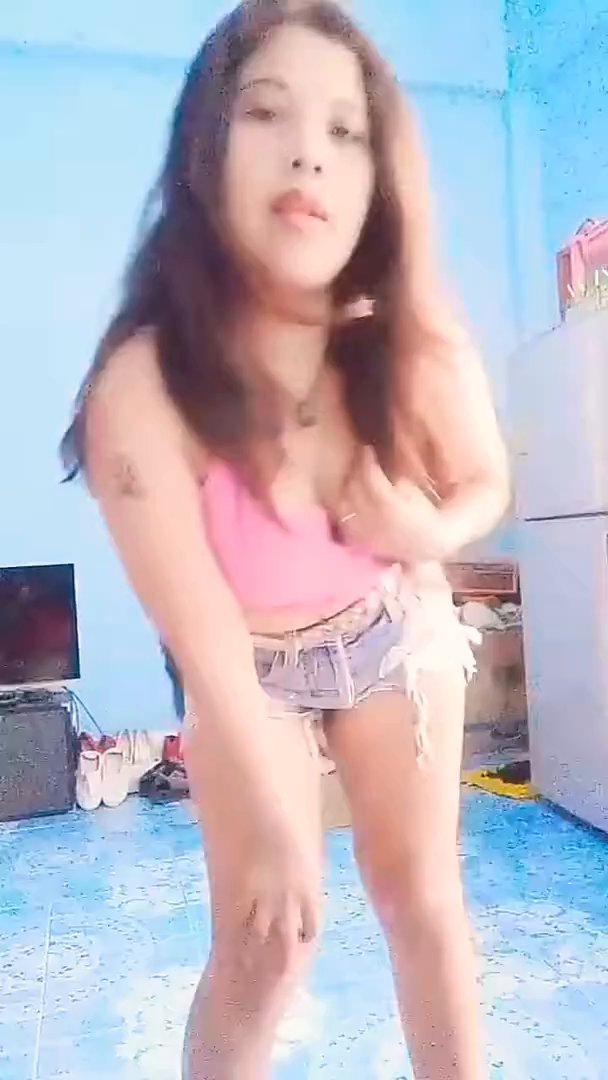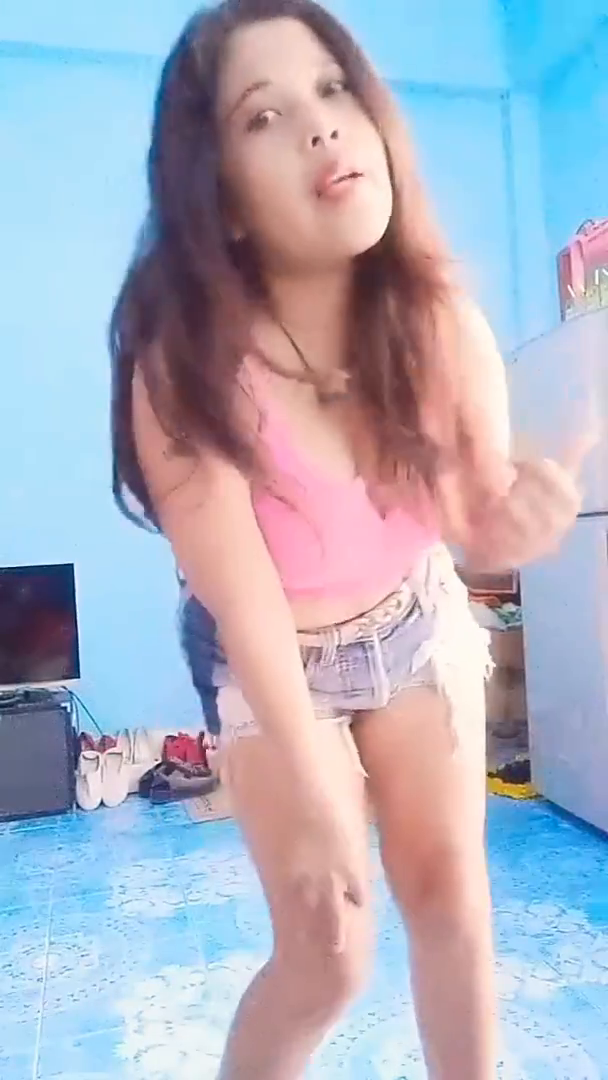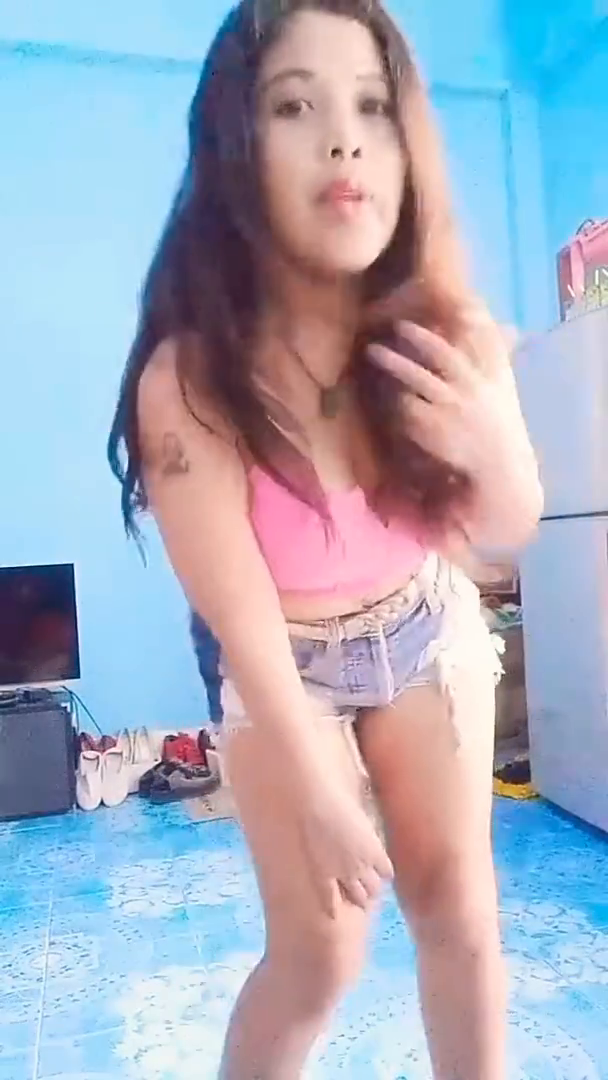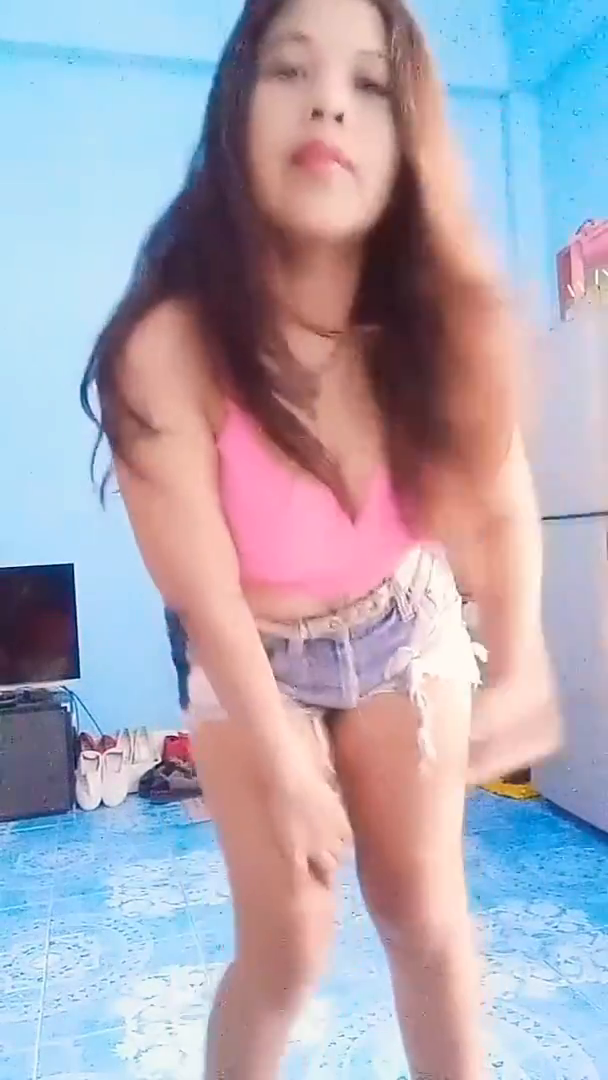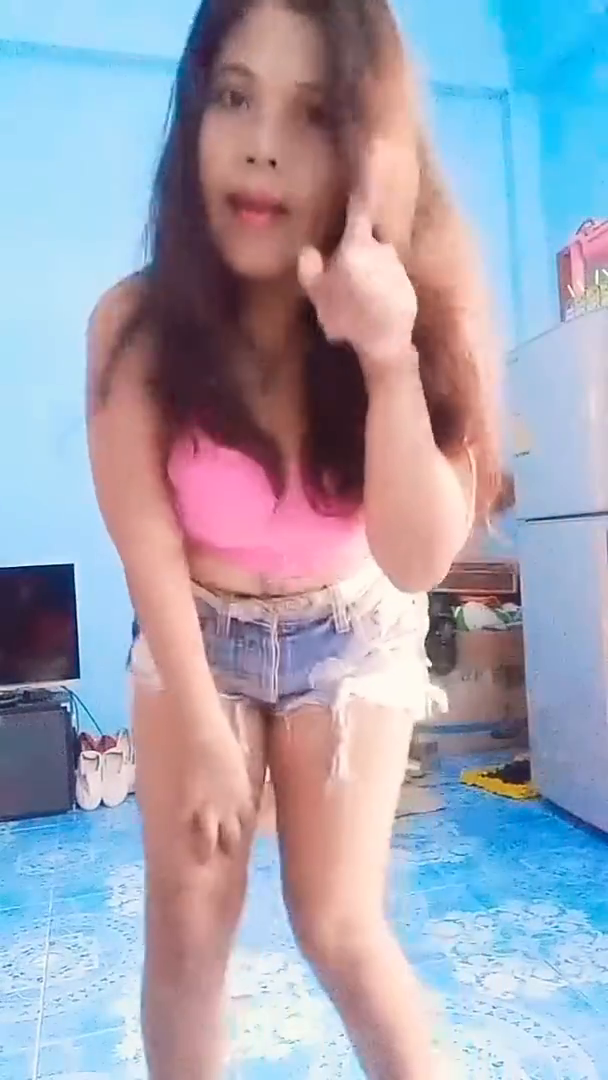
dt=1s
person 1, frame 1
left shoulder: (421, 350)
right shoulder: (146, 384)
left elbow: (486, 491)
right elbow: (205, 641)
left wrist: (428, 531)
right wrist: (272, 830)
left hip: (398, 632)
right hip: (253, 670)
left knee: (423, 894)
right knee: (262, 944)
person 1, frame 2
left shoulder: (440, 321)
right shoulder: (184, 365)
left elbow: (480, 540)
right elbow: (245, 607)
left wrist: (527, 523)
right wrist: (316, 810)
left hip: (420, 630)
right hip: (274, 666)
left knee: (452, 897)
right knee: (328, 956)
person 1, frame 3
left shoulder: (450, 328)
right shoulder: (187, 378)
left elbow: (506, 531)
right elbow: (243, 619)
left wrist: (492, 447)
right wrist: (320, 807)
left hip: (429, 633)
right hip: (286, 667)
left knee: (459, 907)
right knee: (322, 955)
person 1, frame 4
left shoulder: (445, 321)
right shoulder: (170, 345)
left elbow: (493, 515)
right elbow: (204, 588)
left wrist: (519, 669)
right wrist: (286, 774)
left hip: (408, 633)
right hip: (250, 656)
left knee: (427, 914)
right knee: (290, 944)
person 1, frame 5
left shoulder: (405, 305)
right shoulder: (136, 324)
left elbow: (417, 561)
right elbow: (150, 552)
left wrist: (391, 365)
right wrist: (202, 732)
left hip: (351, 641)
right hip: (194, 638)
left knee: (339, 929)
right knee: (188, 923)
